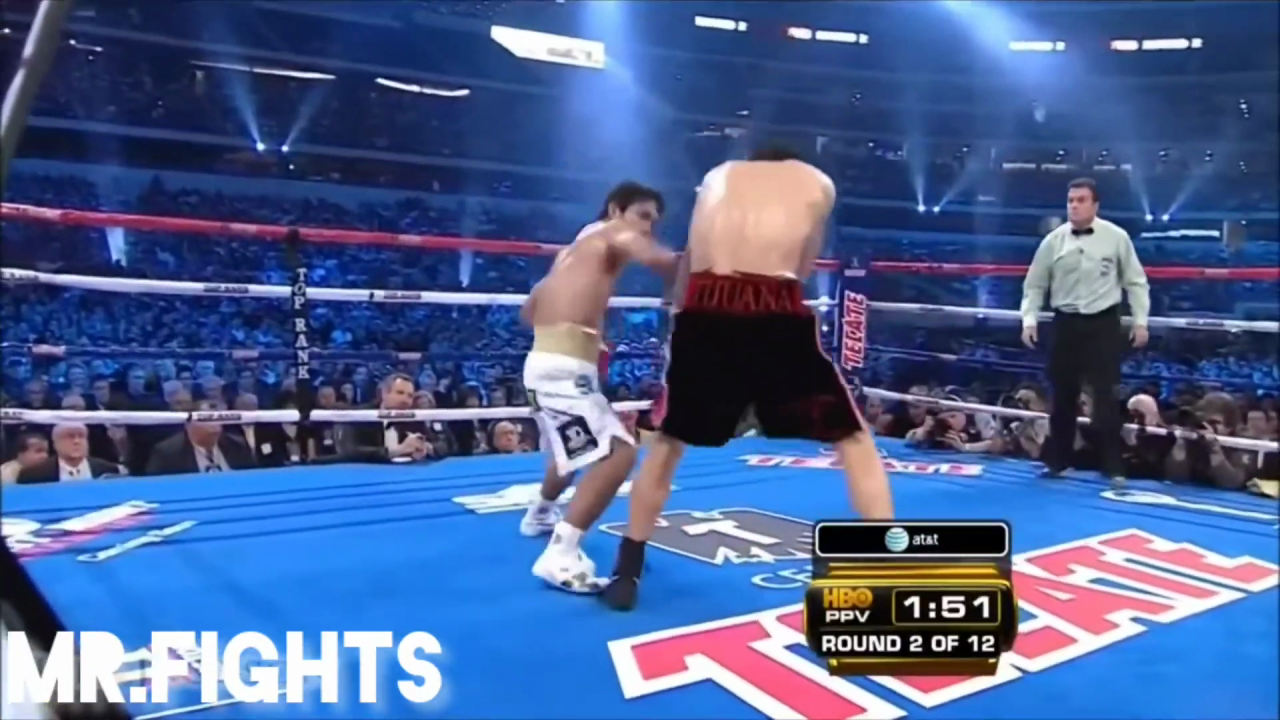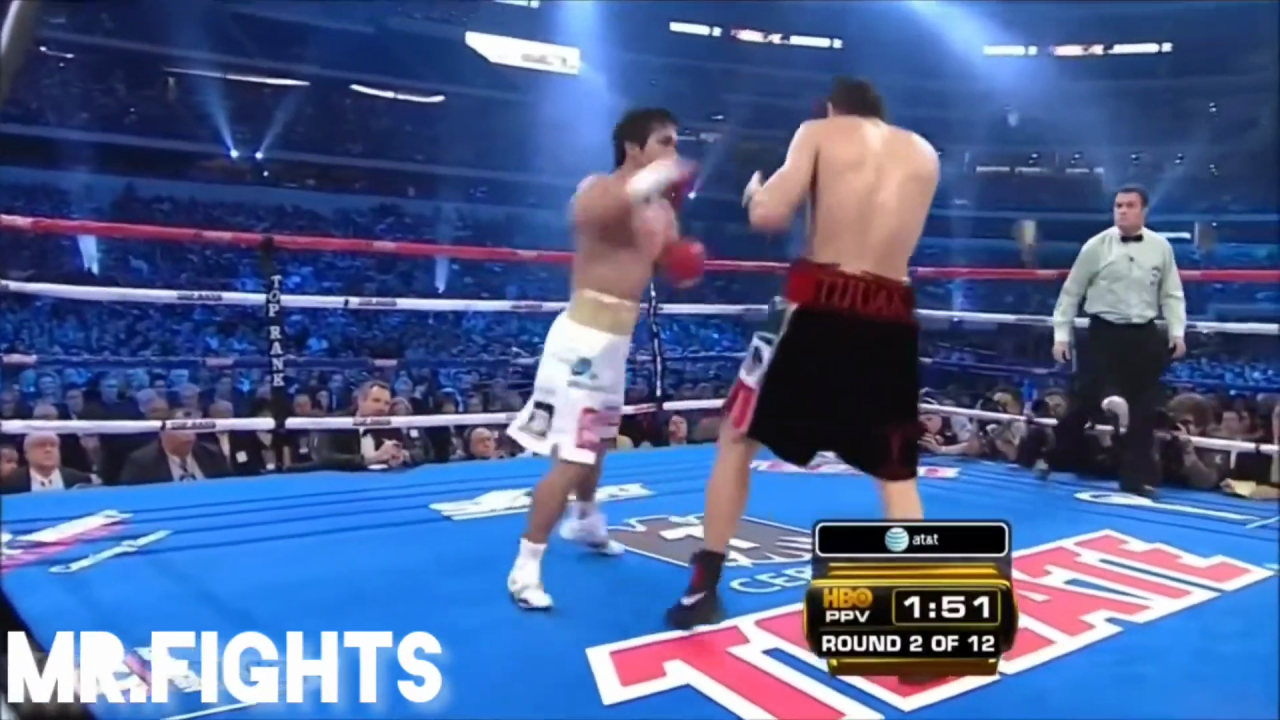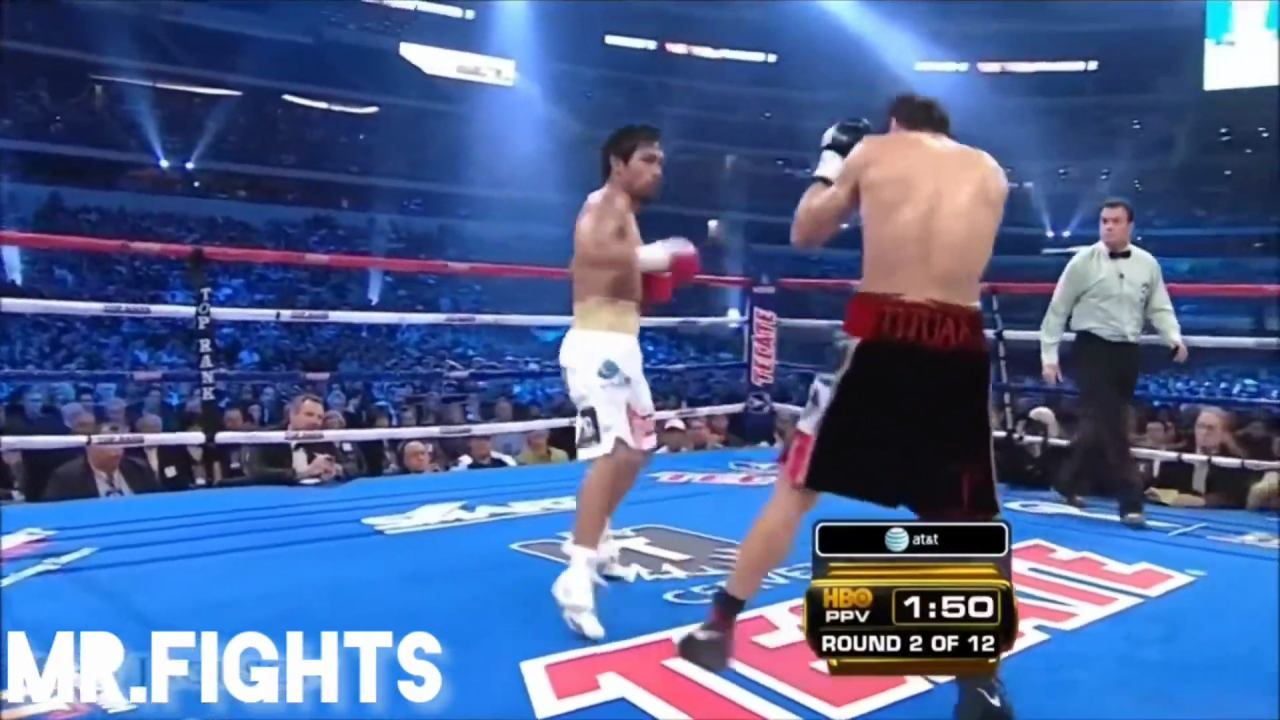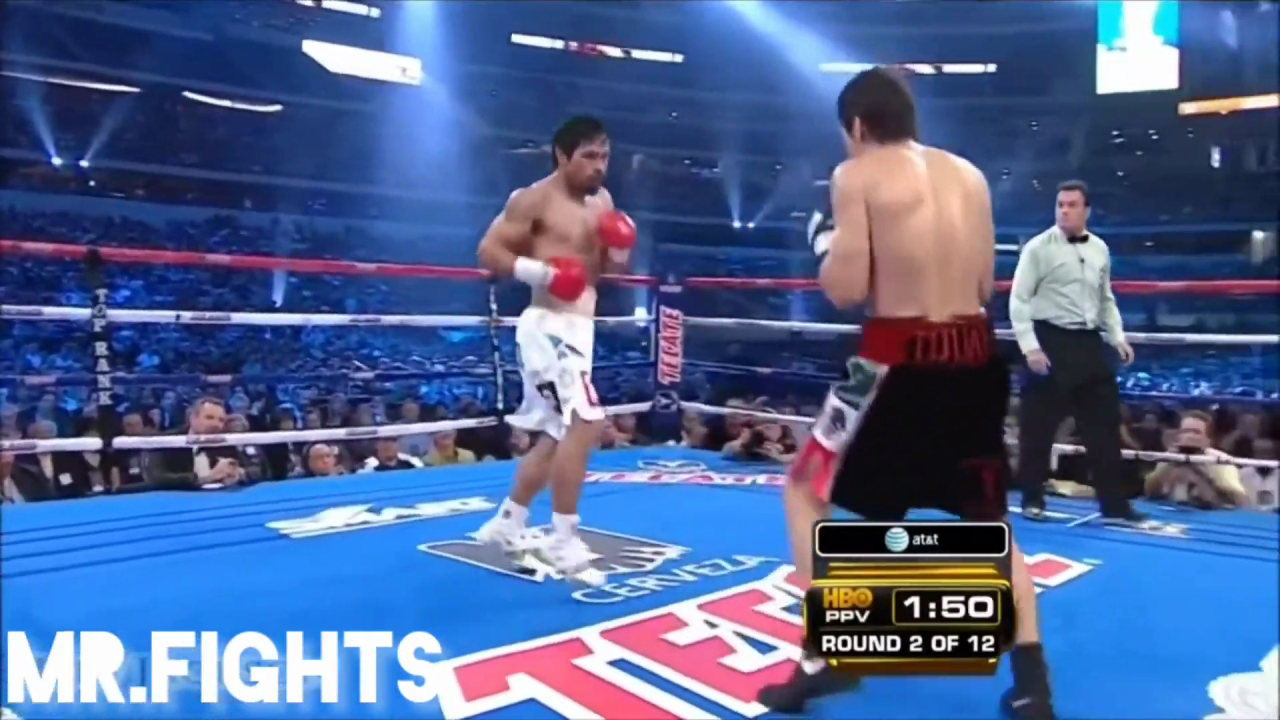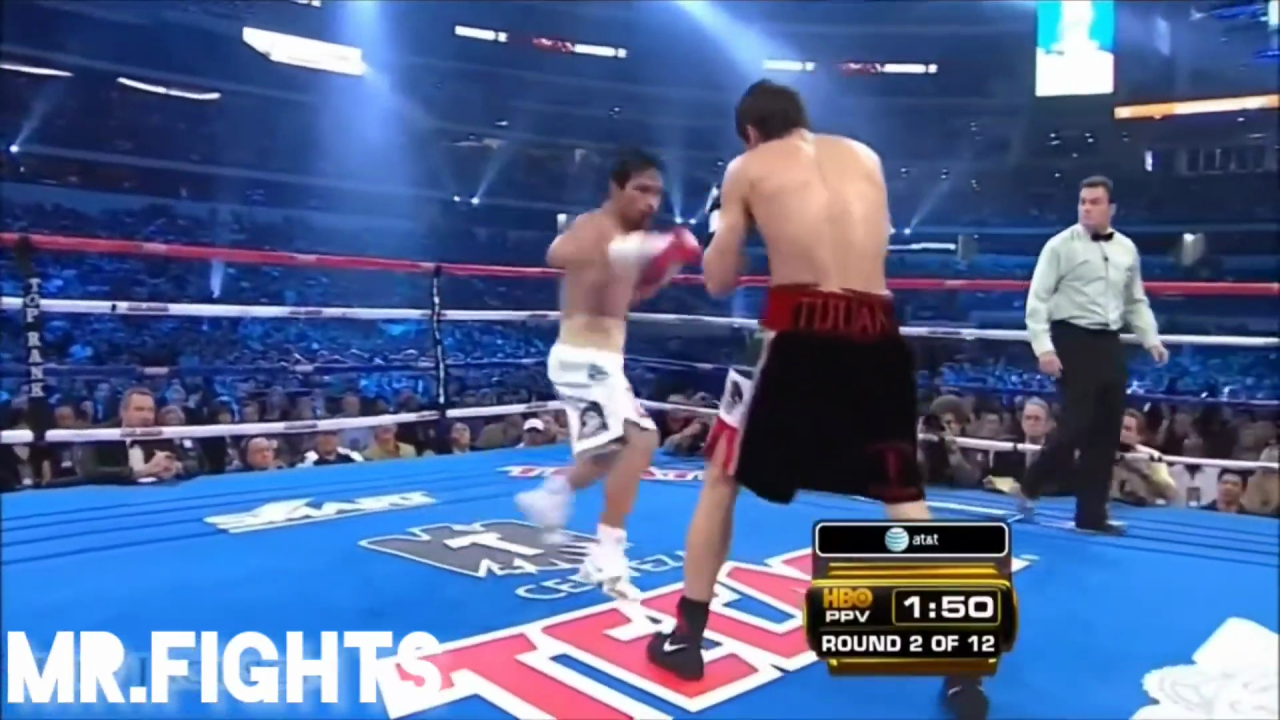
dt=0.4s
person 1, frame 1
left shoulder: (721, 175)
right shoulder: (816, 183)
left elbow: (692, 255)
left hip: (709, 311)
right hip: (781, 311)
left knee: (668, 443)
right knee: (854, 445)
left ankle: (625, 576)
person 1, frame 2
left shoulder: (818, 134)
right shoulder: (925, 156)
left elbow: (768, 216)
left wrist: (760, 186)
left hip: (816, 305)
right hip: (890, 319)
left knee: (738, 440)
right knee: (898, 478)
left ankle: (704, 587)
person 1, frame 3
left shoulder: (872, 155)
right shoulder: (991, 172)
left elbow: (805, 234)
left wrist: (834, 162)
left hip: (881, 340)
right hip: (960, 349)
left knee: (797, 486)
right knee: (969, 518)
left ankle: (720, 629)
person 1, frame 4
left shoulder: (858, 175)
right shoulder: (969, 175)
left elbow: (847, 292)
right elbow: (983, 283)
left wrist: (827, 244)
left hip: (900, 358)
right hip: (974, 359)
left knee: (805, 491)
right knee: (986, 524)
left ankle: (829, 654)
person 1, frame 5
left shoulder: (747, 169)
right shoulder: (864, 156)
left elbow: (719, 280)
left wrist: (724, 216)
left hip: (799, 330)
right hip: (876, 332)
left knee: (723, 478)
right knee: (906, 499)
left ankle: (686, 635)
right ankle: (957, 665)
person 2, frame 1
left shoulder: (580, 254)
right shoulder: (602, 236)
left elbow: (531, 311)
right elbow: (648, 255)
right wrist: (681, 266)
left hip: (570, 368)
right hip: (557, 367)
left knee: (577, 455)
right knee: (619, 455)
left ankle: (544, 511)
right ankle: (559, 554)
person 2, frame 2
left shoulder: (662, 211)
right shoulder: (601, 190)
left elbow: (673, 269)
right elbow: (588, 219)
left wrist: (684, 260)
right wrist: (655, 179)
left hip: (617, 343)
right hip: (582, 343)
left knee: (595, 445)
right knee: (571, 458)
left ankle: (585, 523)
right ankle: (526, 567)
person 2, frame 3
left shoulder: (620, 212)
right shoulder: (605, 204)
right elbow: (592, 253)
left wrist: (655, 281)
right wrist: (659, 255)
left hip: (621, 348)
right hip: (597, 349)
left knee: (632, 456)
right knee: (620, 456)
left ankle: (594, 547)
right ankle: (578, 578)
person 2, frame 4
left shoulder: (600, 201)
right shoulder: (533, 199)
left elbow: (619, 270)
right elbow: (487, 252)
left wrist: (621, 247)
right wrist: (537, 273)
left hip: (577, 330)
right hip: (550, 328)
left knee: (555, 436)
right knee: (584, 427)
left ankle: (506, 523)
right ankle: (565, 539)
person 2, frame 5
left shoulder: (638, 236)
right shoulder: (591, 228)
left elbow: (637, 290)
right elbow: (562, 258)
left wrist: (663, 269)
right wrist: (628, 250)
left hip: (603, 361)
right hip: (581, 361)
left knee: (638, 442)
right knee: (635, 446)
left ankle: (551, 494)
right ankle: (609, 559)
person 3, frame 1
left shoulder: (1116, 237)
right shoulder: (1053, 241)
left elbow: (1136, 281)
right elbow: (1034, 285)
left wrist: (1140, 321)
right wrist: (1029, 320)
left hip: (1103, 323)
right hip: (1067, 324)
left knee: (1105, 395)
right knee: (1064, 395)
left ankle: (1113, 467)
right ankle: (1056, 459)
person 3, frame 2
left shoulder: (1161, 247)
right shoulder: (1097, 247)
left elbow: (1172, 294)
right elbow: (1071, 292)
left wrist: (1177, 331)
right wrist: (1061, 335)
left hip: (1143, 335)
right hip: (1104, 333)
left knee: (1145, 408)
right knee: (1084, 401)
left ankle: (1136, 476)
person 3, frame 3
left shoulder: (1148, 264)
right shoulder: (1083, 262)
left elbow: (1159, 309)
right elbow: (1057, 311)
left wrist: (1174, 338)
right wrist: (1049, 356)
left hip: (1127, 352)
right hip: (1092, 350)
left knee: (1100, 426)
right knee: (1110, 426)
left ankle: (1069, 481)
right ankle: (1130, 503)
person 3, frame 4
left shoulder: (1100, 250)
right shoulder: (1039, 248)
right elbow: (1019, 301)
left wrist: (1118, 337)
right wrist: (1030, 346)
left hip: (1090, 342)
right hip: (1051, 342)
left knee: (1105, 423)
right knee: (1039, 425)
left ankle: (1115, 505)
right ankle: (1032, 497)
person 3, frame 5
left shoulder: (1127, 249)
right shoulder: (1061, 246)
left elbow: (1135, 301)
right elbow: (1038, 300)
left wrist: (1151, 339)
right wrist: (1044, 348)
left hip: (1109, 344)
right hip: (1073, 341)
left knee: (1106, 432)
right knee: (1076, 424)
left ankle: (1091, 513)
right ankle: (1032, 483)
